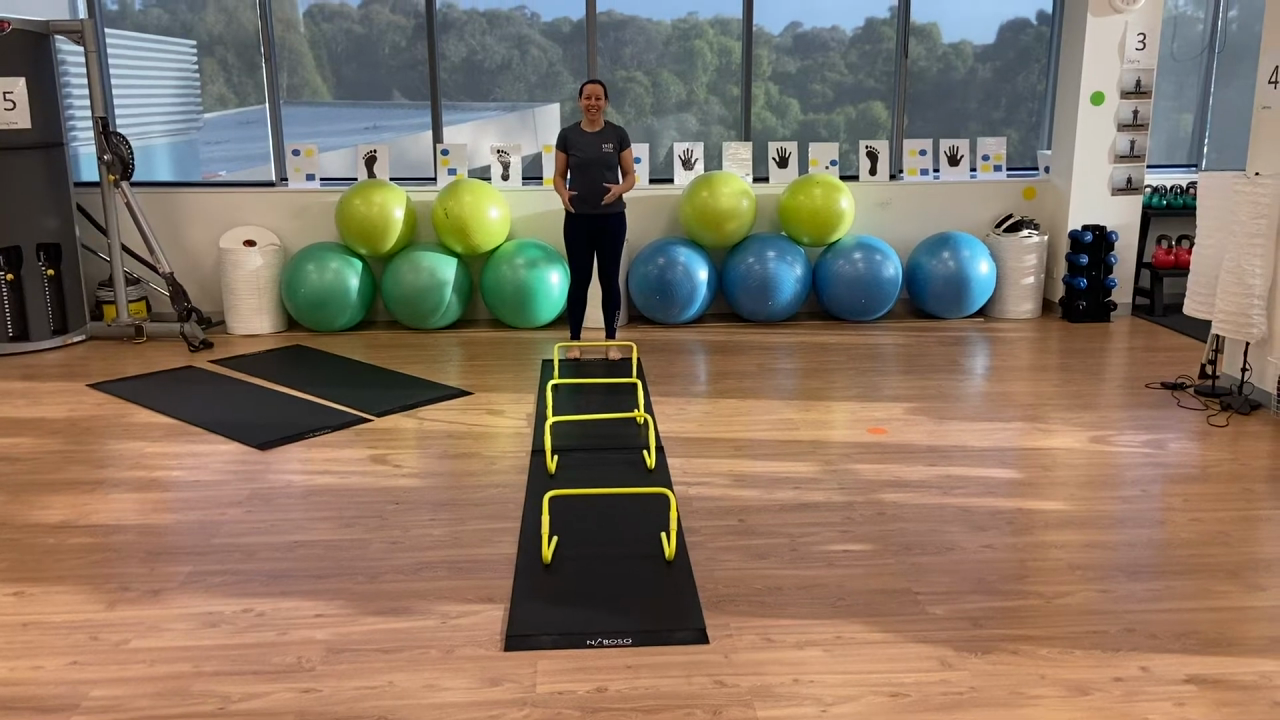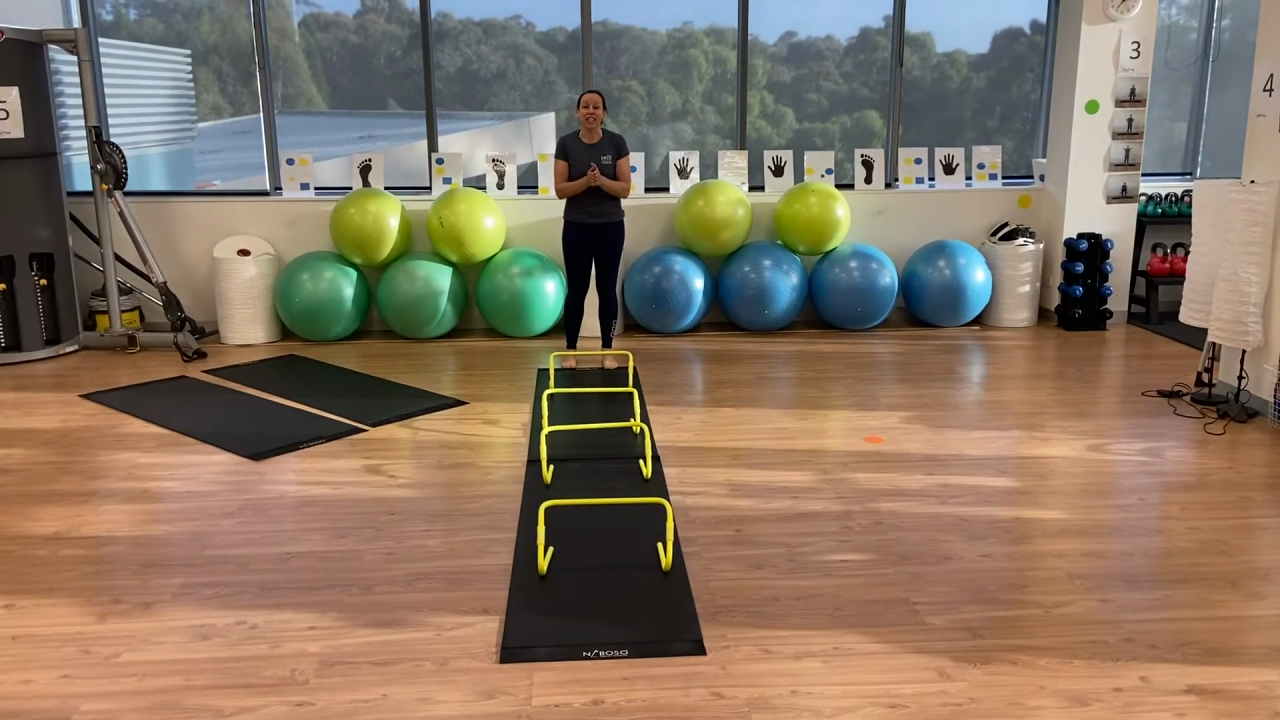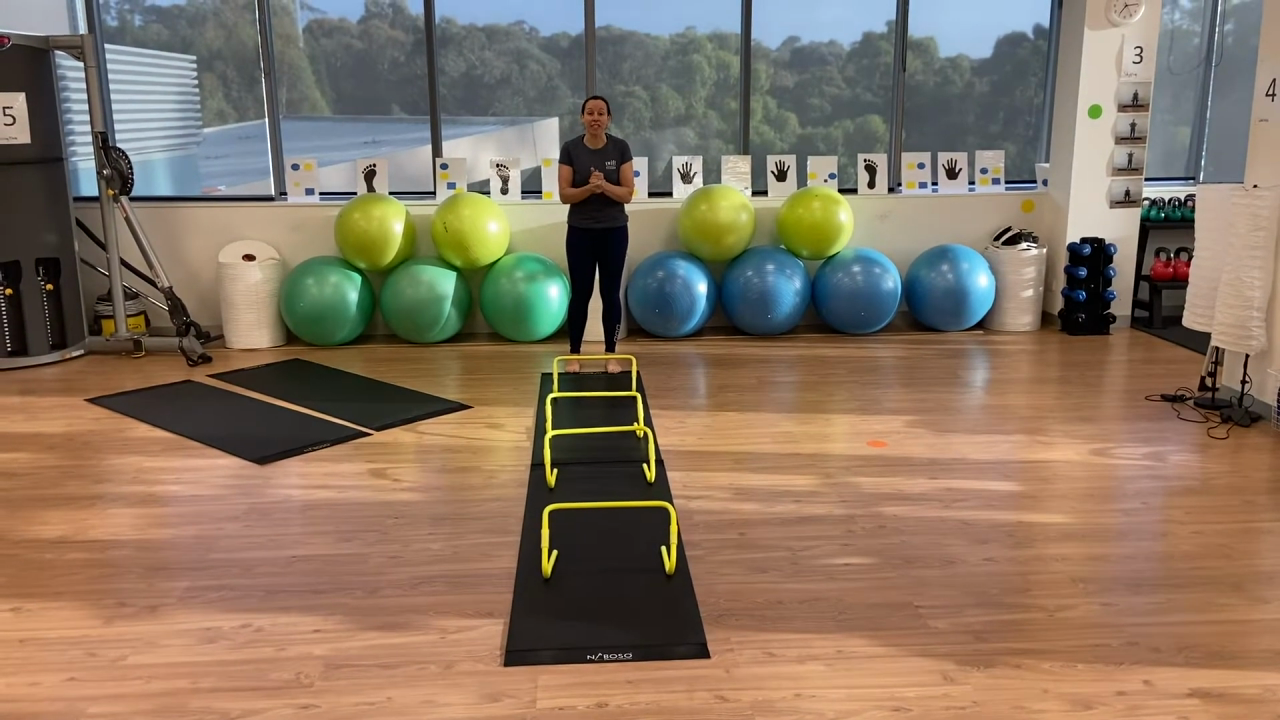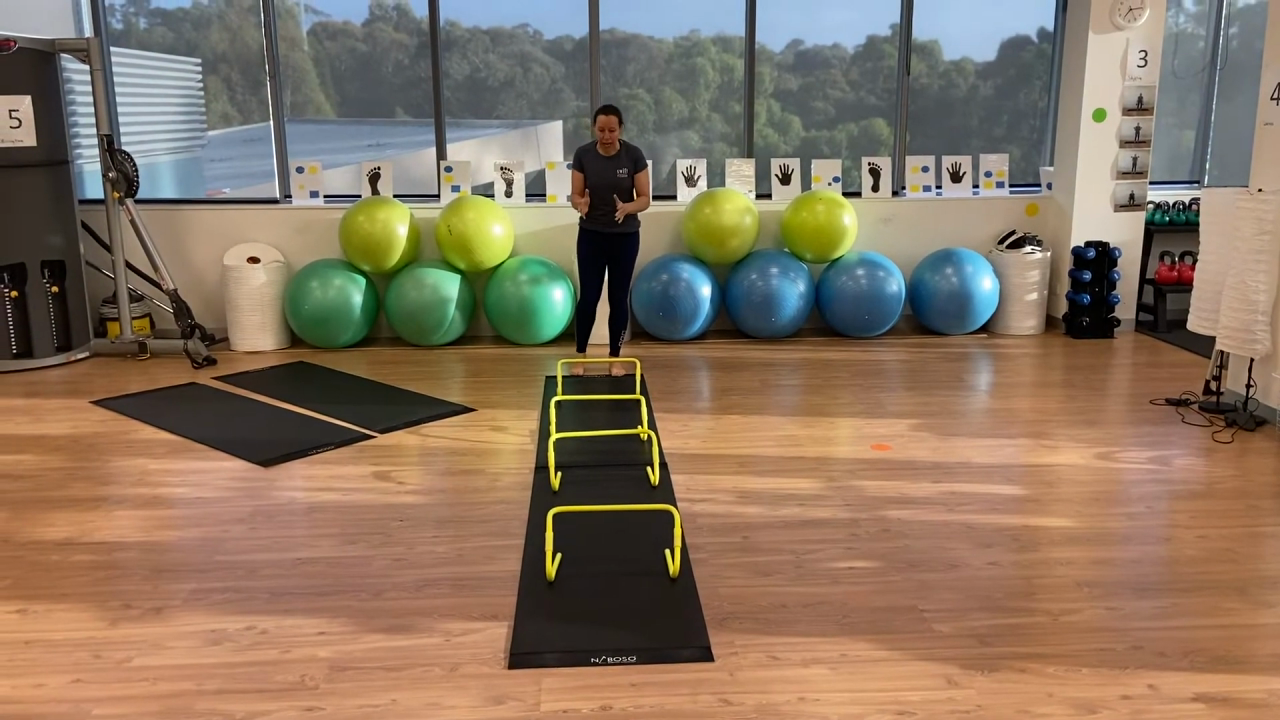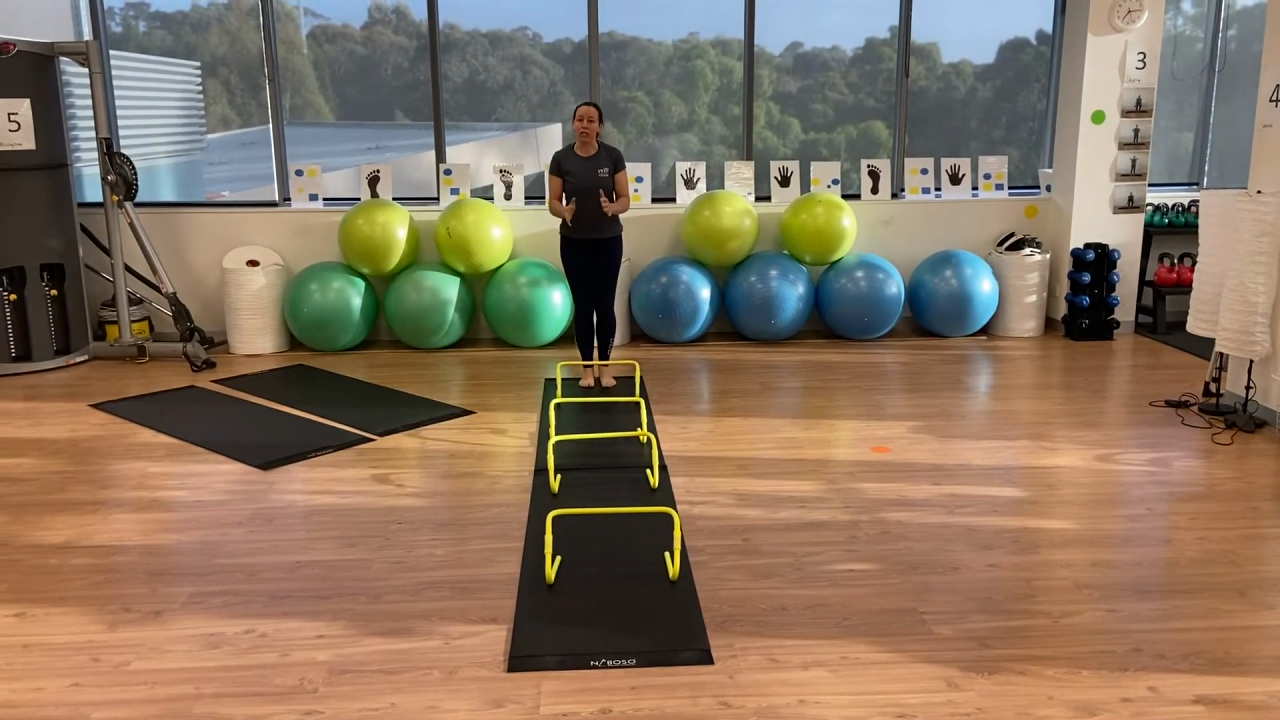
dt=1s
person 1, frame 1
left shoulder: (618, 134)
right shoulder: (567, 135)
left elbow: (630, 175)
right elbow: (559, 175)
left wrist: (620, 189)
right wrist: (563, 193)
left hip: (612, 217)
right hip: (578, 218)
left knee: (610, 279)
right knee: (579, 280)
left ankle: (611, 341)
right ankle: (574, 341)
person 1, frame 2
left shoulder: (617, 142)
right shoulder: (565, 144)
left elbow: (625, 188)
right elbow: (560, 190)
left wrist: (601, 179)
right wrist: (586, 180)
left hip: (610, 226)
right hip: (576, 226)
left knee: (607, 288)
right knee: (576, 289)
left ankle: (607, 350)
right ankle: (570, 350)
person 1, frame 3
left shoulder: (621, 148)
right shoulder: (570, 149)
left elbow: (627, 193)
right elbow: (564, 194)
left wrist: (604, 185)
right wrist: (590, 187)
left hip: (614, 230)
right hip: (580, 231)
left knee: (611, 293)
right knee: (580, 293)
left ankle: (611, 354)
right ankle: (574, 354)
person 1, frame 4
left shoulder: (634, 155)
right shoulder: (582, 154)
left elbow: (644, 198)
right elbow: (576, 194)
left wrist: (626, 208)
right wrist: (581, 204)
left hip: (624, 236)
right hip: (590, 235)
left knee: (618, 298)
right knee: (588, 296)
left ankle: (615, 357)
right ankle: (580, 354)
person 1, frame 5
left shoulder: (613, 156)
right shoulder: (561, 159)
left elbow: (625, 200)
right elbow: (553, 202)
left wrist: (611, 207)
right wrist: (564, 211)
left hip: (608, 241)
right hip: (574, 242)
left knee: (604, 305)
right knee: (582, 305)
left ankle: (604, 366)
right ankle: (587, 367)
